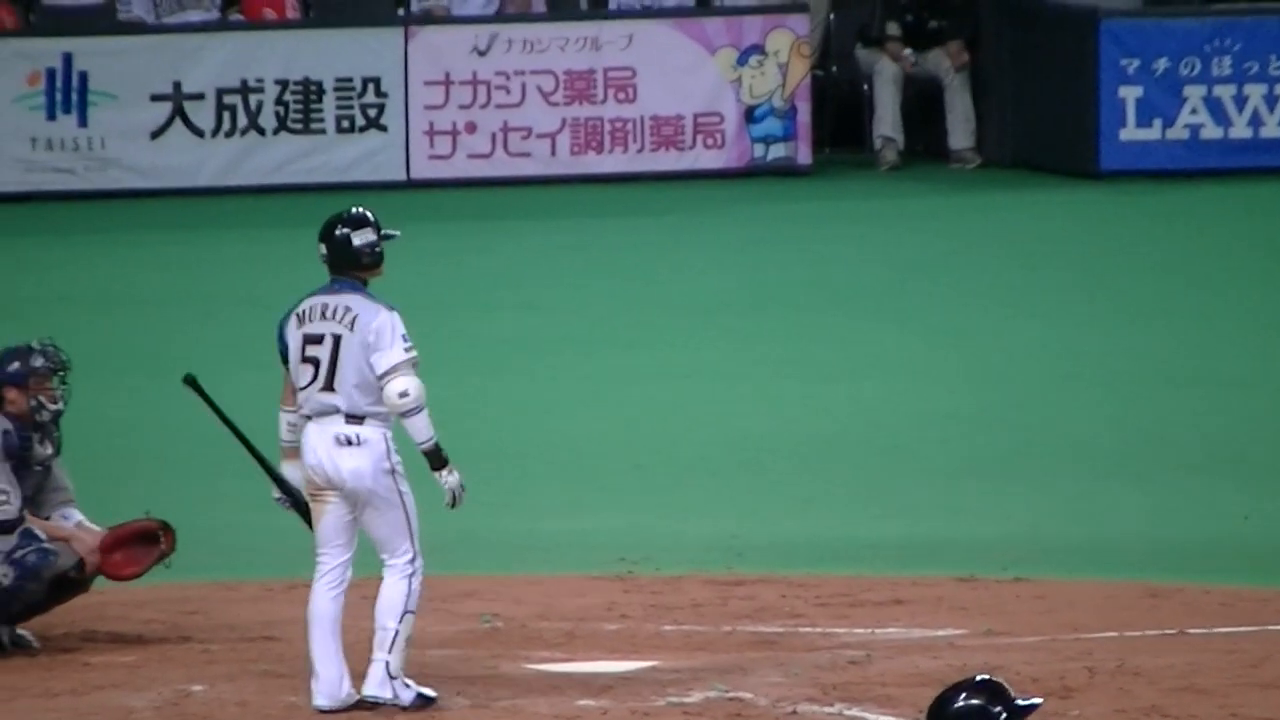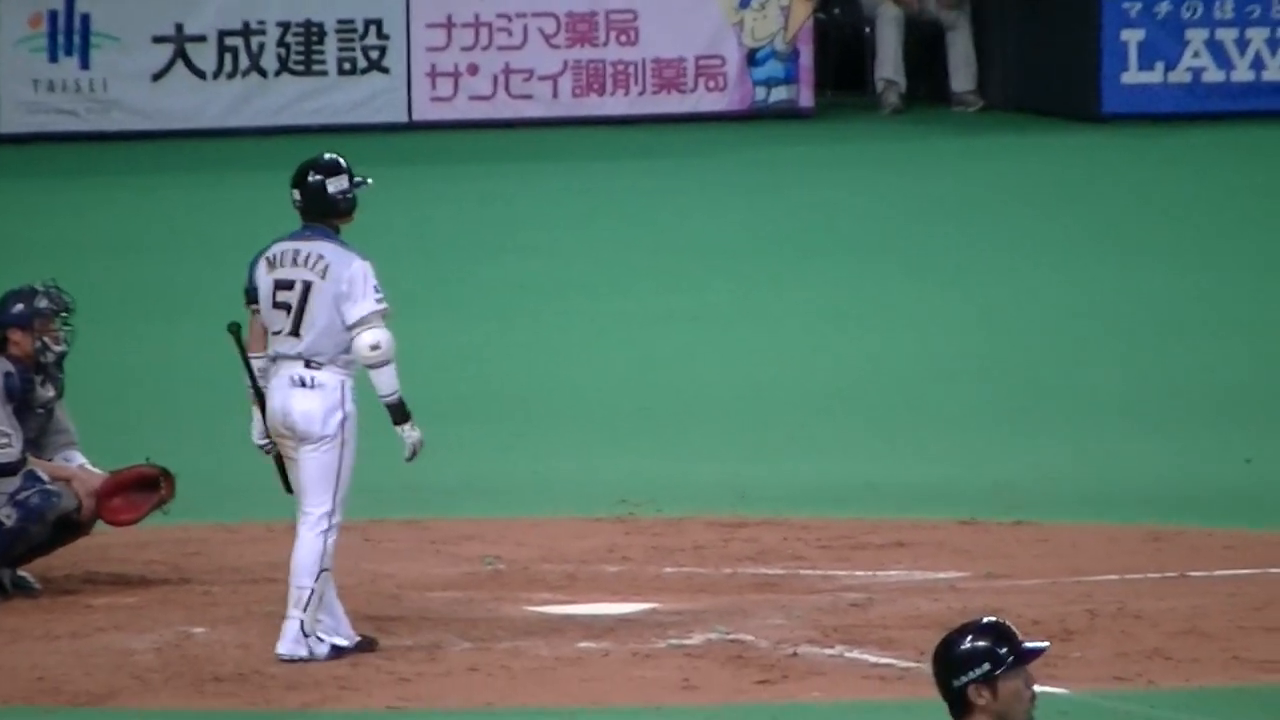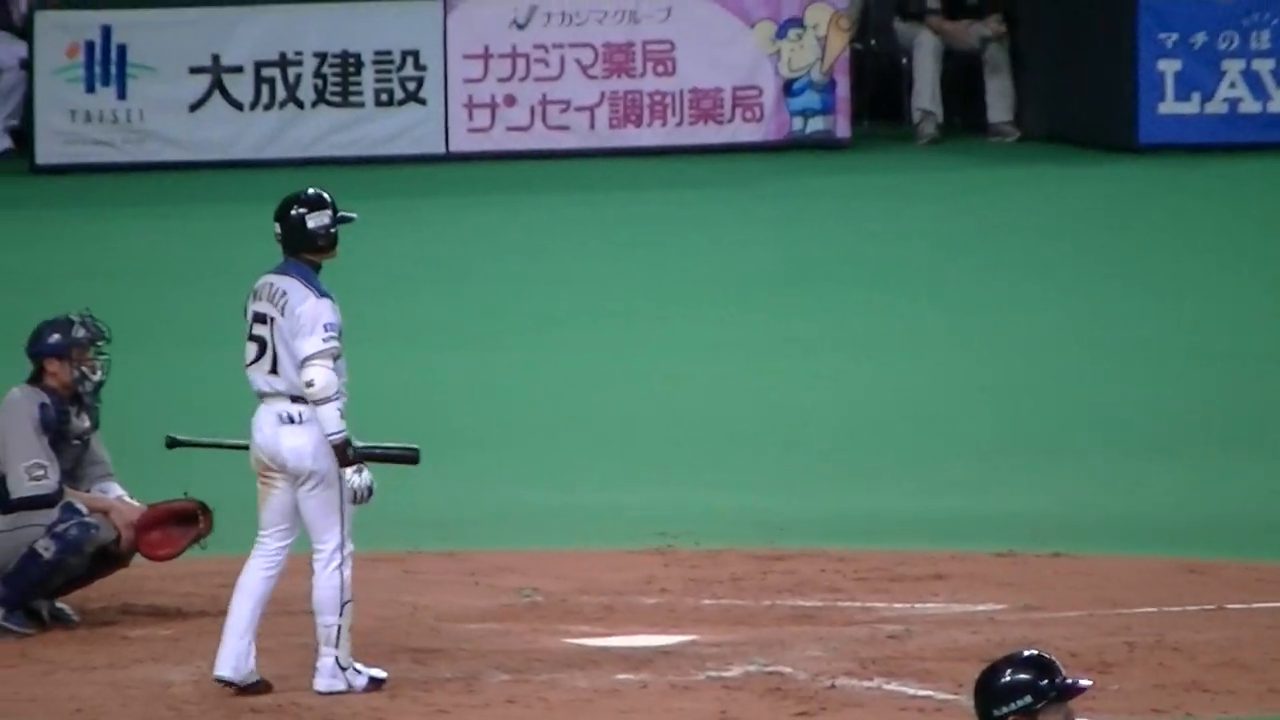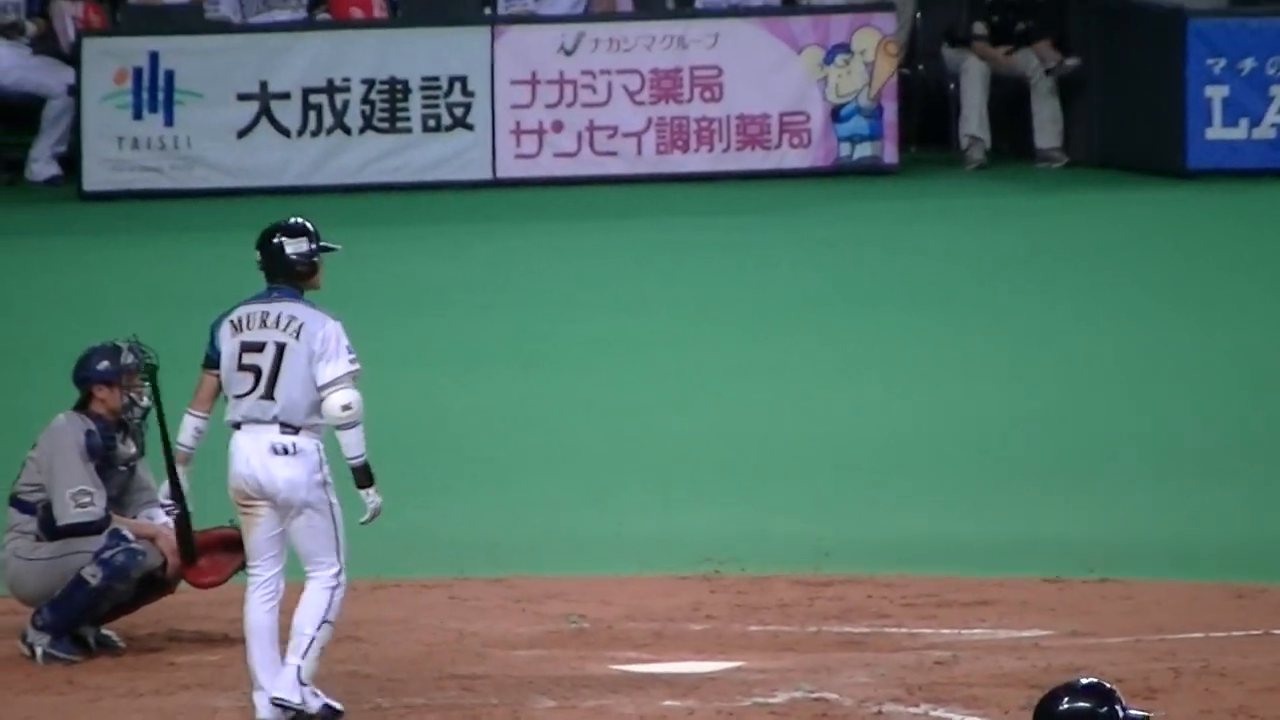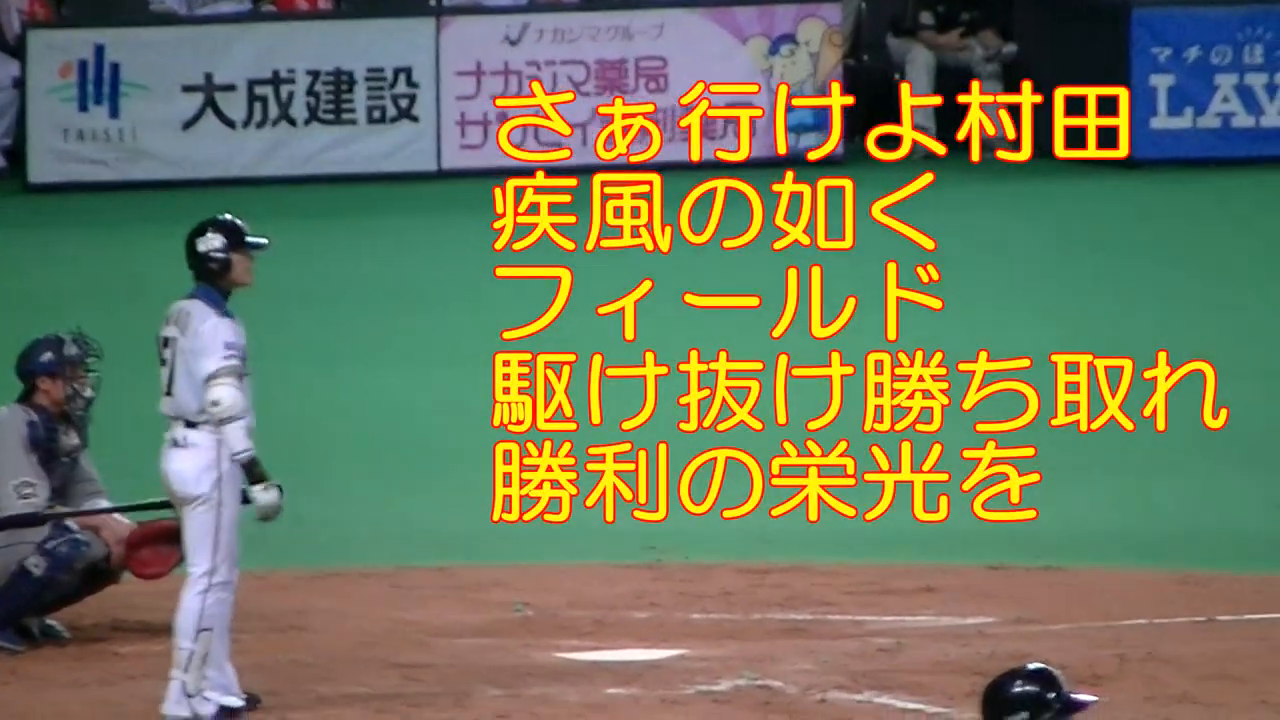
dt=0.7s
person 1, frame 1
left shoulder: (298, 314)
right shoulder: (379, 317)
left elbow: (291, 395)
right elbow: (406, 397)
left wrist: (291, 463)
right wrist: (441, 462)
left hip: (318, 447)
right hip: (366, 448)
left knee: (331, 568)
right knee: (403, 562)
left ankle: (331, 686)
right ankle: (385, 676)
person 1, frame 2
left shoulder: (268, 257)
right shoulder: (349, 265)
left elbow: (256, 340)
right elbow: (373, 348)
left wrist: (258, 413)
right wrist: (402, 417)
left hip: (281, 391)
right hip: (326, 396)
left knee: (312, 516)
right knee: (321, 519)
left ankle: (331, 629)
right ankle: (298, 634)
person 1, frame 3
left shoulder: (261, 290)
right shoulder: (312, 301)
right elbow: (319, 388)
right wrist: (348, 456)
left hip: (265, 426)
right hip: (305, 432)
left knee: (269, 547)
right knee: (331, 552)
left ankle: (233, 661)
right ankle: (334, 667)
person 1, frame 4
left shoulder: (229, 322)
right shoulder: (320, 326)
left elbow: (202, 399)
right elbow: (343, 411)
left wrist: (180, 465)
right wrist: (366, 481)
left hip: (243, 455)
right hip: (295, 458)
left knee: (262, 578)
right knee: (326, 573)
person 1, frame 5
left shoulder: (182, 313)
right shoulder: (216, 323)
right elbow: (225, 409)
right wrist: (259, 478)
left hip: (187, 451)
right hip: (207, 459)
left knee: (219, 575)
right knee: (208, 577)
person 2, frame 1
left shoulder: (41, 435)
left elbow: (59, 505)
left wrist: (98, 537)
right wrist: (72, 534)
left knee: (87, 554)
right knee: (38, 554)
person 2, frame 2
left shoulder: (45, 377)
left elbow: (62, 447)
left wrist: (94, 478)
right wrist: (72, 475)
left knee: (91, 497)
right knee: (43, 495)
person 2, frame 3
left shoulder: (80, 409)
left elbow: (98, 478)
right elbow: (36, 492)
left wrist: (129, 508)
right wrist: (110, 506)
left hip: (41, 523)
left knee: (124, 532)
right knee: (81, 526)
left ankle: (36, 596)
person 2, frame 4
left shoulder: (125, 435)
right shoulder: (68, 432)
left elbow: (144, 504)
right elbow: (82, 519)
left wrist: (172, 535)
right wrist: (155, 532)
left hip: (78, 553)
right hip: (31, 561)
left knee: (167, 559)
right knee: (127, 553)
left ankle: (81, 624)
right ankle: (44, 629)
person 2, frame 5
left shoulder: (69, 426)
left elbow: (89, 497)
left wrist: (123, 527)
right wrist: (100, 525)
left knee: (113, 553)
right knee: (73, 546)
left ankle: (26, 616)
